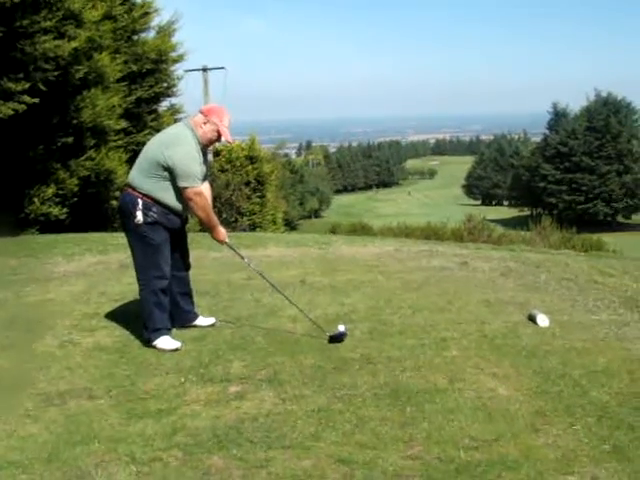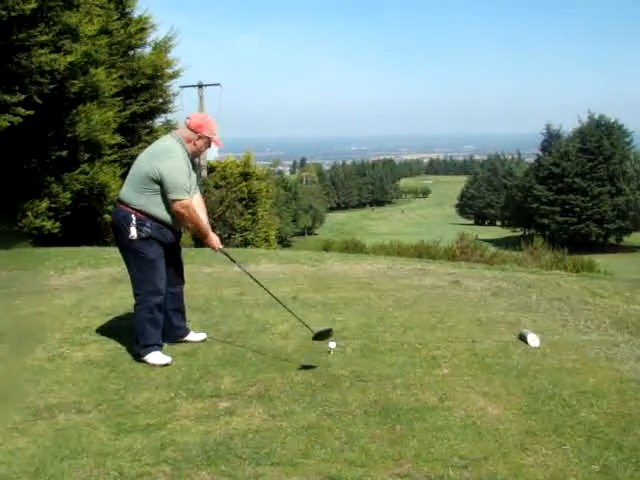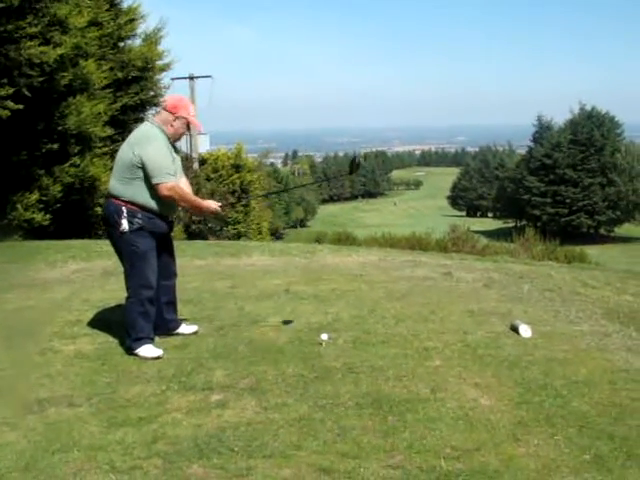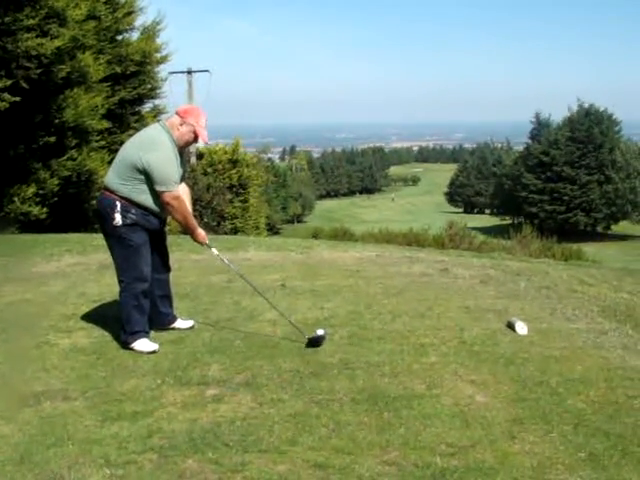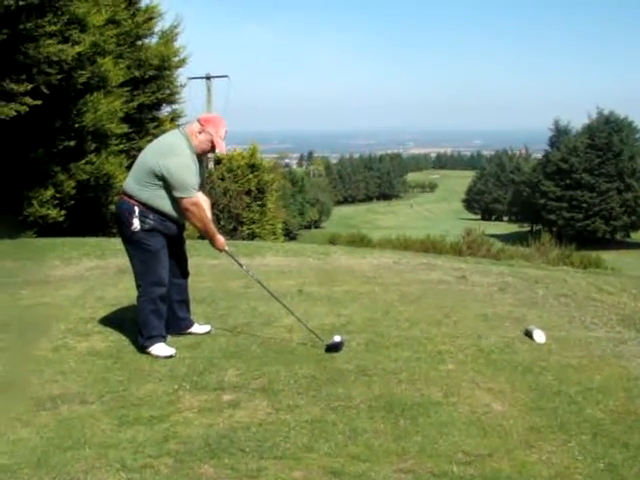
dt=1s
person 1, frame 1
left shoulder: (194, 142)
right shoulder: (183, 145)
left elbow: (203, 185)
right elbow: (194, 196)
left wrist: (210, 222)
right wrist: (215, 227)
left hip: (167, 212)
right hip: (144, 211)
left knee: (178, 266)
right knee: (156, 273)
left ankle: (183, 316)
right ankle: (156, 332)
person 1, frame 2
left shoulder: (181, 153)
right shoulder: (172, 158)
left elbow: (194, 195)
right elbow: (182, 206)
left wrist: (207, 230)
right wrist: (206, 236)
left hip: (161, 227)
right hip: (138, 227)
left knee: (173, 281)
right knee: (152, 288)
left ankle: (175, 330)
right ankle: (147, 347)
person 1, frame 3
left shoulder: (161, 138)
right shoulder: (152, 142)
left elbow: (179, 178)
right elbow: (167, 189)
left wrist: (196, 205)
right wrist: (201, 205)
left hip: (153, 218)
right hip: (130, 220)
left knee: (165, 273)
right knee: (143, 280)
left ankle: (166, 323)
right ankle: (139, 340)
person 1, frame 4
left shoulder: (173, 143)
right shoulder: (159, 148)
left elbow: (180, 186)
right elbow: (171, 199)
left wrist: (191, 222)
right wrist: (194, 230)
left hip: (146, 213)
right hip: (123, 213)
left knee: (159, 268)
right knee: (137, 275)
left ankle: (162, 318)
right ankle: (134, 334)
person 1, frame 5
left shoulder: (193, 149)
right shoulder: (177, 154)
left elbow: (199, 193)
right elbow: (190, 204)
left wrist: (210, 228)
right wrist: (213, 236)
left hip: (164, 218)
right hip: (141, 218)
left knee: (177, 272)
right knee: (154, 280)
left ankle: (179, 323)
right ankle: (151, 338)
